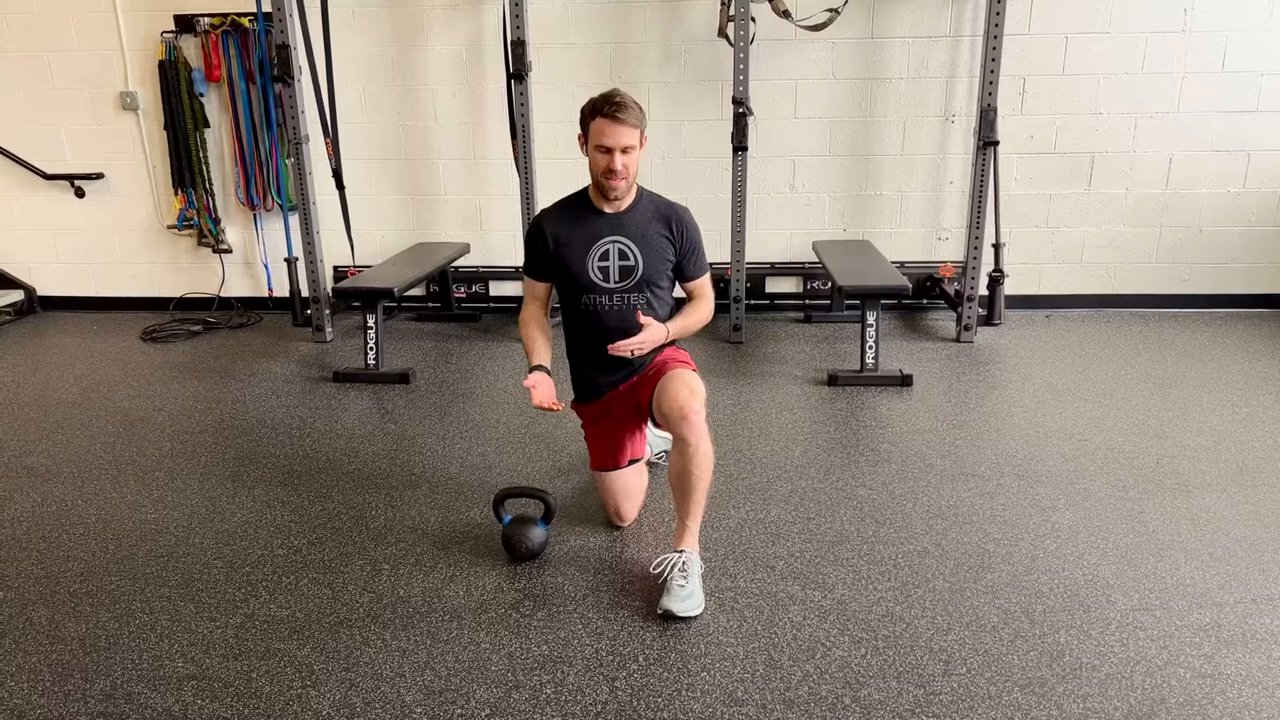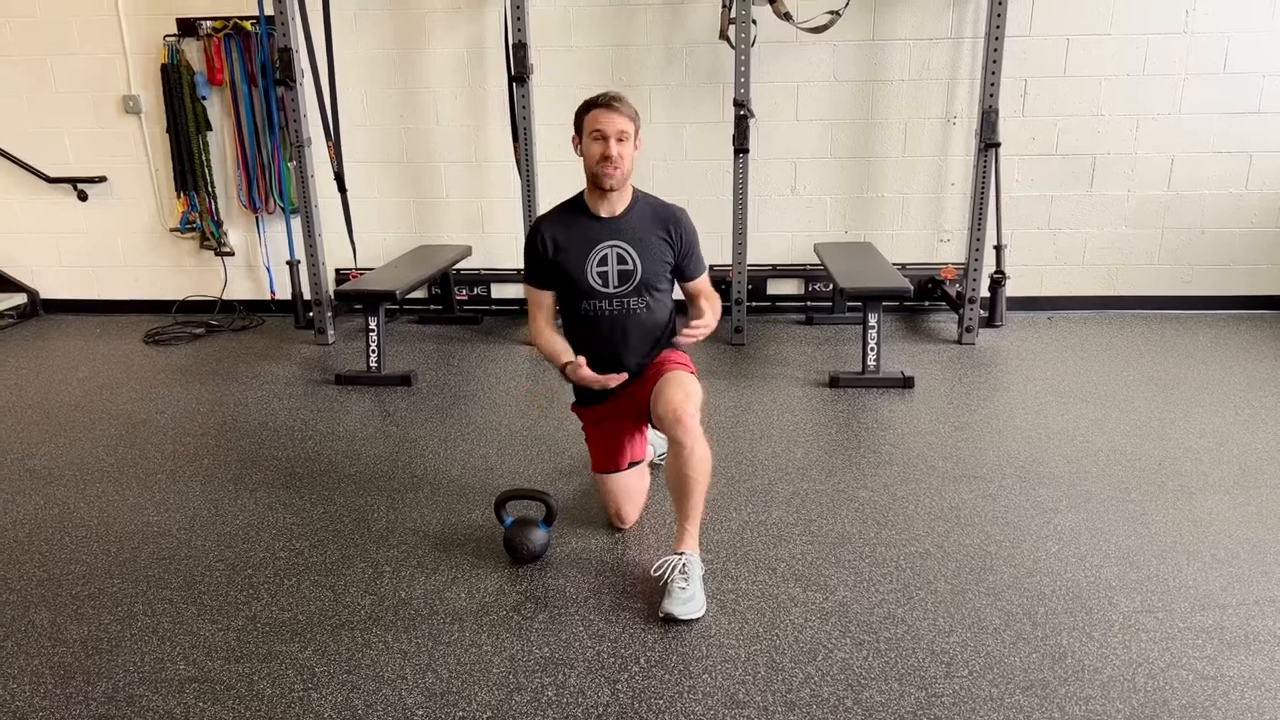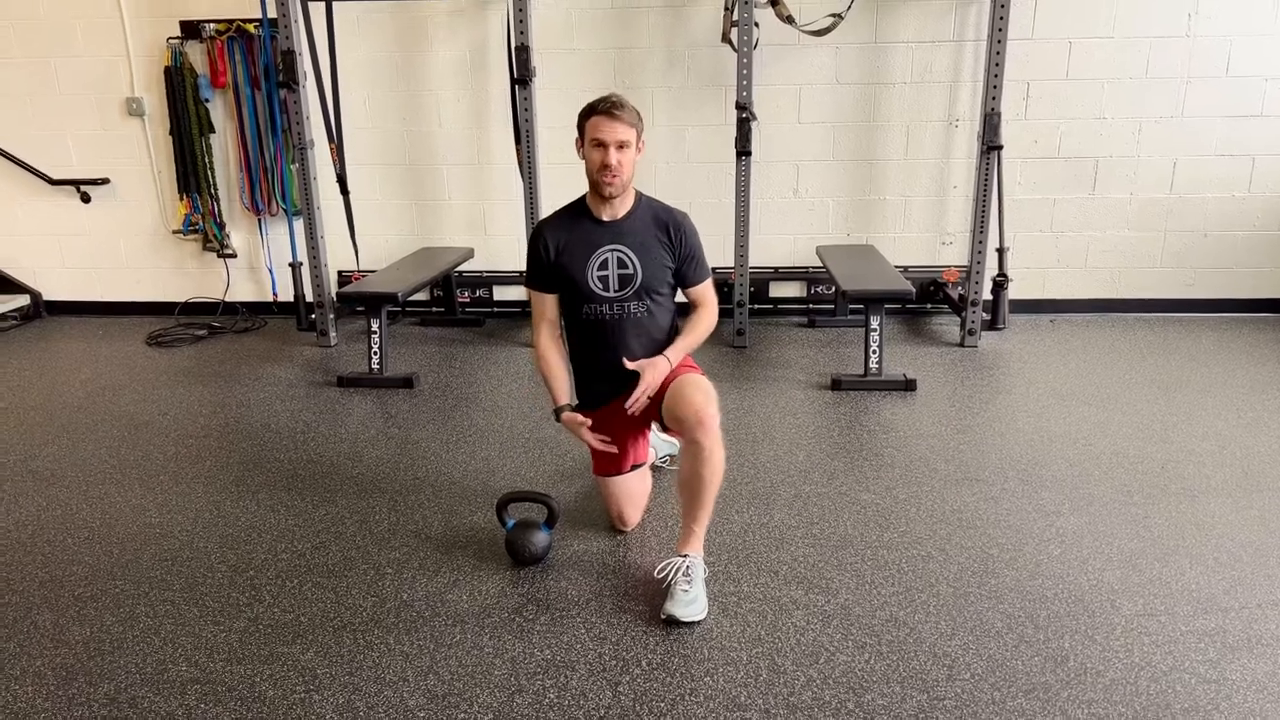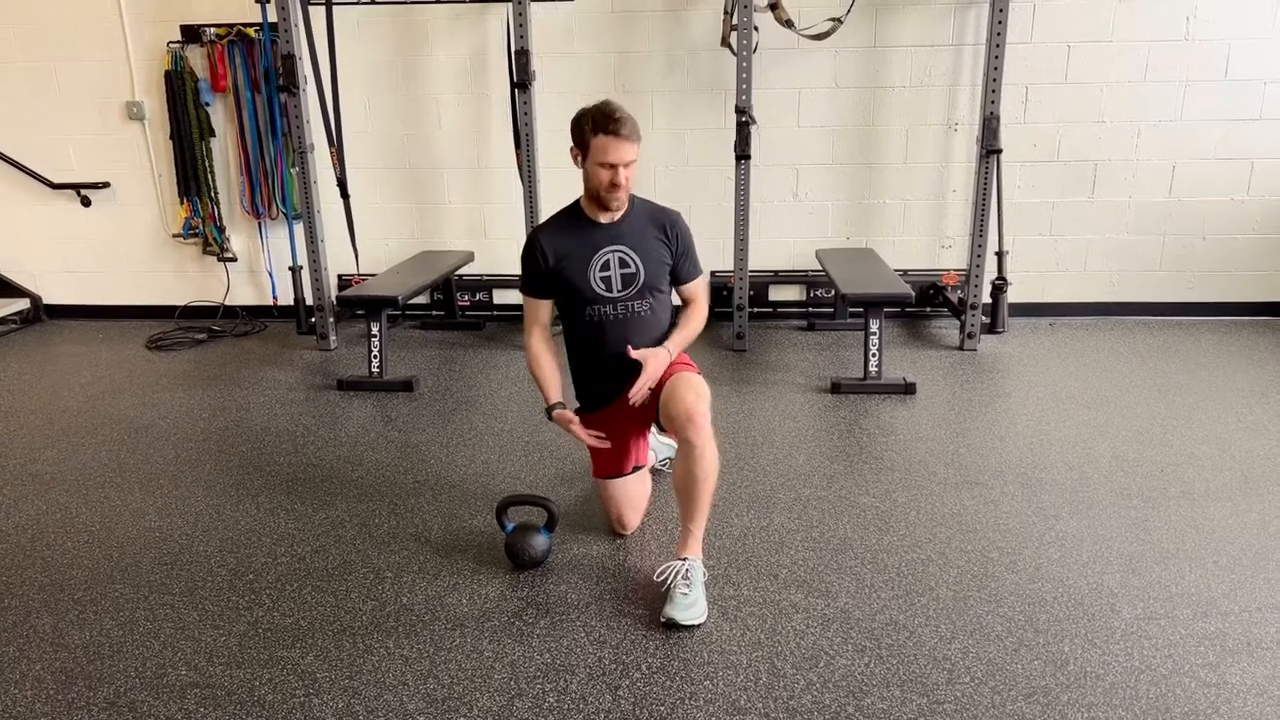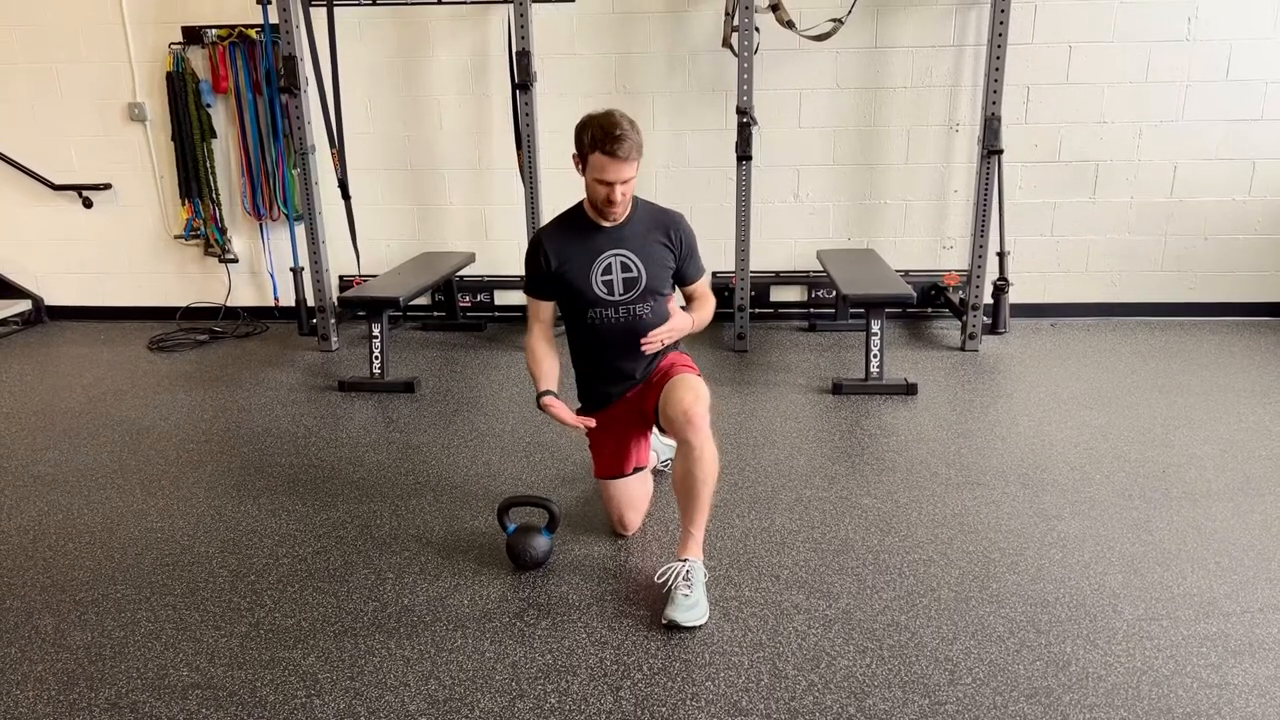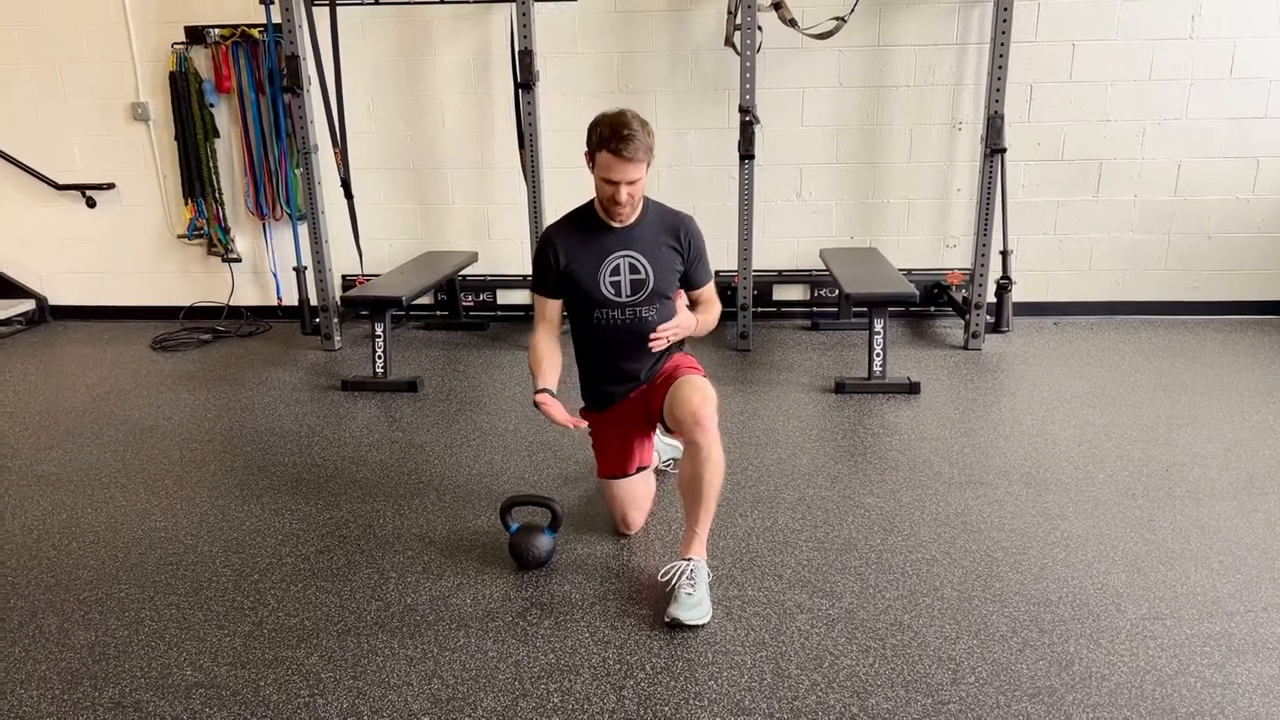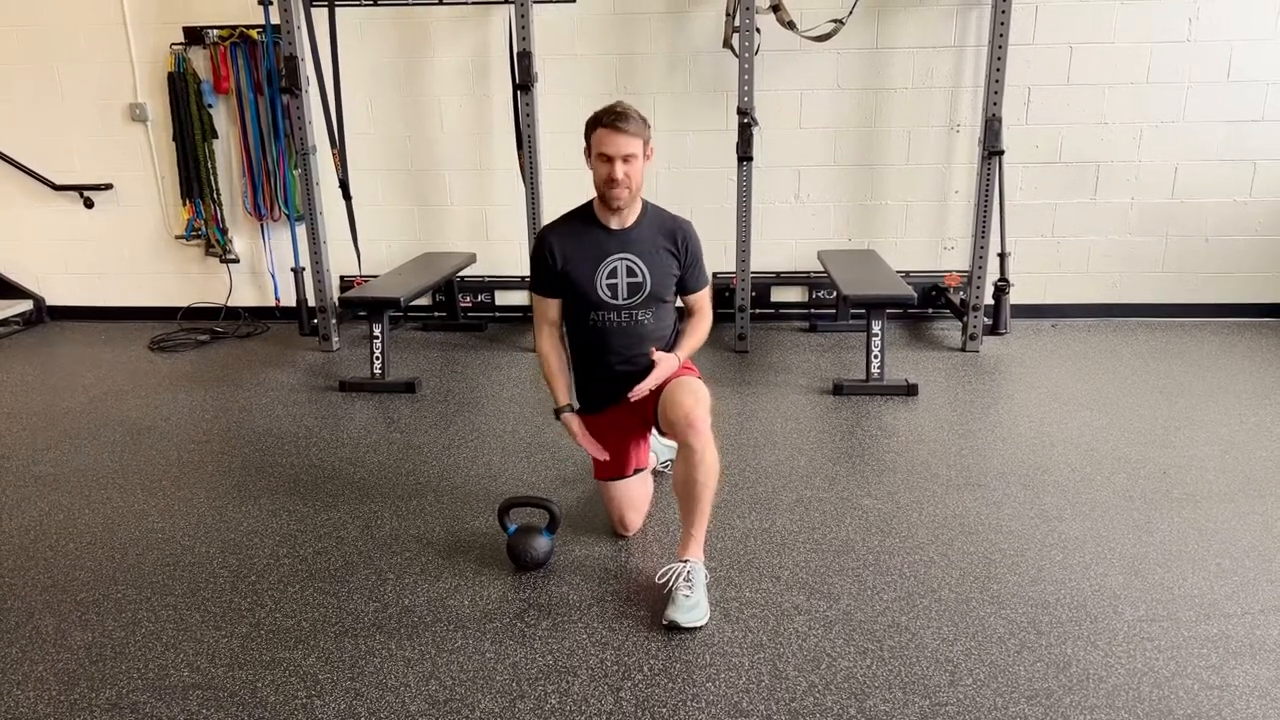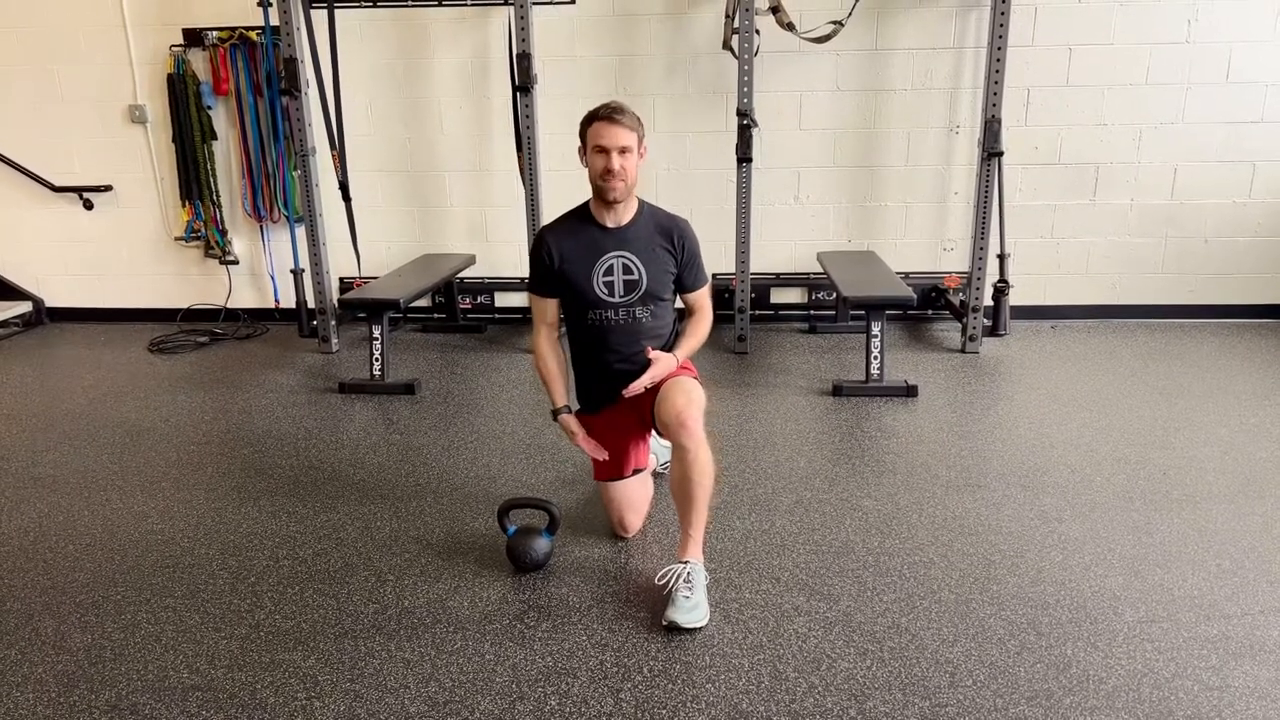
dt=0.5s
person 1, frame 1
left shoulder: (673, 220)
right shoulder: (552, 226)
left elbow: (704, 301)
right elbow: (535, 305)
left wrist: (663, 331)
right wrist: (539, 368)
left hip: (659, 361)
right hip: (597, 385)
left knee: (688, 414)
right knee: (622, 516)
left ankle: (687, 552)
right ankle: (645, 442)
person 1, frame 2
left shoulder: (670, 221)
right shoulder: (549, 232)
left elbow: (703, 294)
right elbow: (541, 318)
left wrist: (706, 318)
right wrist: (570, 366)
left hip: (660, 362)
right hip: (600, 384)
left knee: (683, 418)
right knee: (622, 516)
left ankle: (687, 554)
right ankle: (645, 443)
person 1, frame 3
left shoulder: (672, 226)
right shoulder: (551, 236)
left elbow: (707, 308)
right elbow: (545, 329)
left wrist: (665, 361)
right wrist: (563, 408)
left hip: (663, 369)
right hip: (601, 392)
left knee: (703, 420)
right knee: (625, 520)
left ankle: (690, 556)
right ankle: (649, 444)
person 1, frame 4
left shoulder: (666, 224)
right shoulder: (548, 242)
left elbow: (697, 302)
right elbow: (537, 330)
left wrist: (667, 350)
right wrist: (555, 404)
left hip: (663, 370)
right hip: (602, 395)
left knee: (693, 418)
right knee: (625, 523)
left ankle: (690, 560)
right ankle: (651, 448)
person 1, frame 5
left shoulder: (669, 227)
right shoulder: (550, 243)
left elbow: (704, 299)
right elbow: (540, 327)
left wrist: (684, 322)
right wrist: (546, 391)
left hip: (664, 367)
right hip: (604, 394)
left knee: (691, 417)
right knee: (626, 524)
left ankle: (690, 560)
right ankle: (651, 448)
person 1, frame 6
left shoulder: (679, 229)
right shoulder: (559, 241)
left elbow: (710, 306)
right elbow: (546, 327)
left wrist: (688, 322)
right wrist: (544, 390)
left hip: (668, 369)
right hip: (607, 394)
left knee: (700, 419)
right knee: (629, 523)
left ankle: (694, 559)
right ankle: (655, 447)
person 1, frame 7
left shoulder: (676, 234)
right shoulder: (556, 241)
left elbow: (701, 312)
right elbow: (547, 331)
left wrist: (674, 357)
right wrist: (565, 410)
left hip: (663, 374)
right hip: (602, 396)
left knee: (693, 420)
right knee: (627, 525)
left ankle: (691, 561)
right ankle: (649, 449)
person 1, frame 8
left shoulder: (673, 232)
right shoulder: (554, 242)
left elbow: (701, 311)
right elbow: (545, 330)
left wrist: (674, 358)
right wrist: (562, 410)
left hip: (663, 374)
right hip: (602, 395)
left knee: (686, 422)
right knee: (626, 526)
left ankle: (690, 563)
right ankle: (648, 451)
